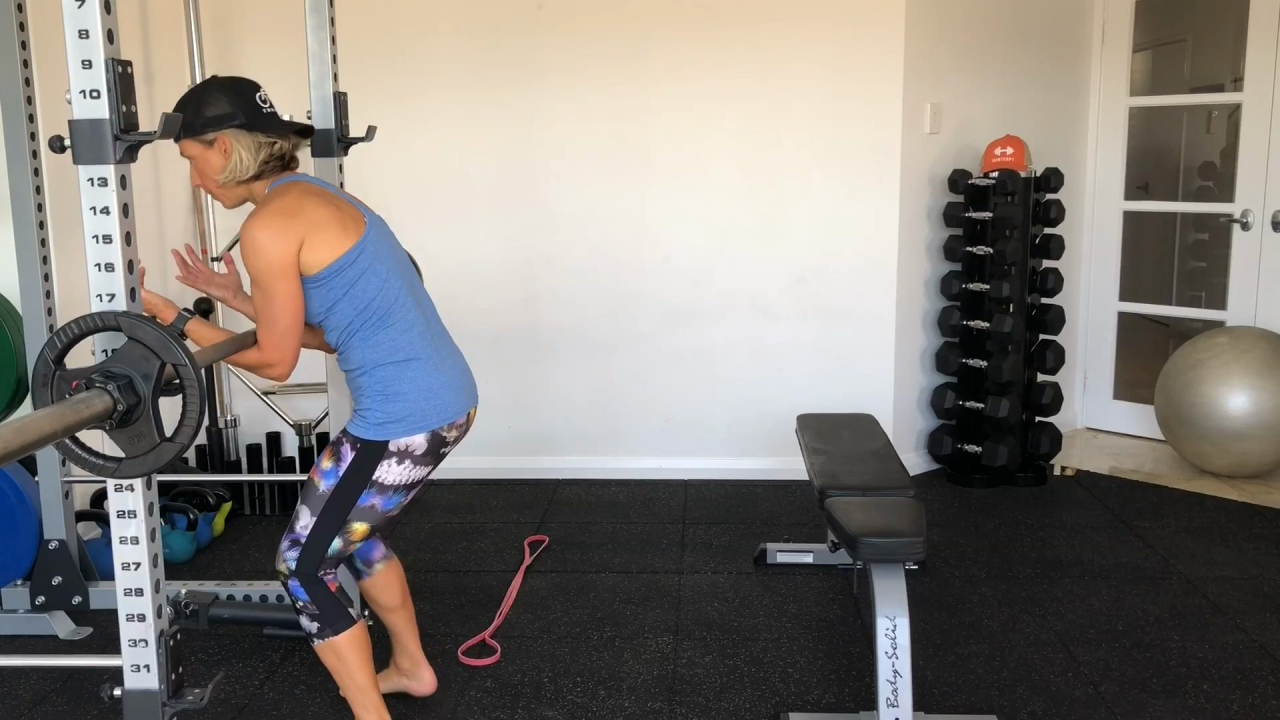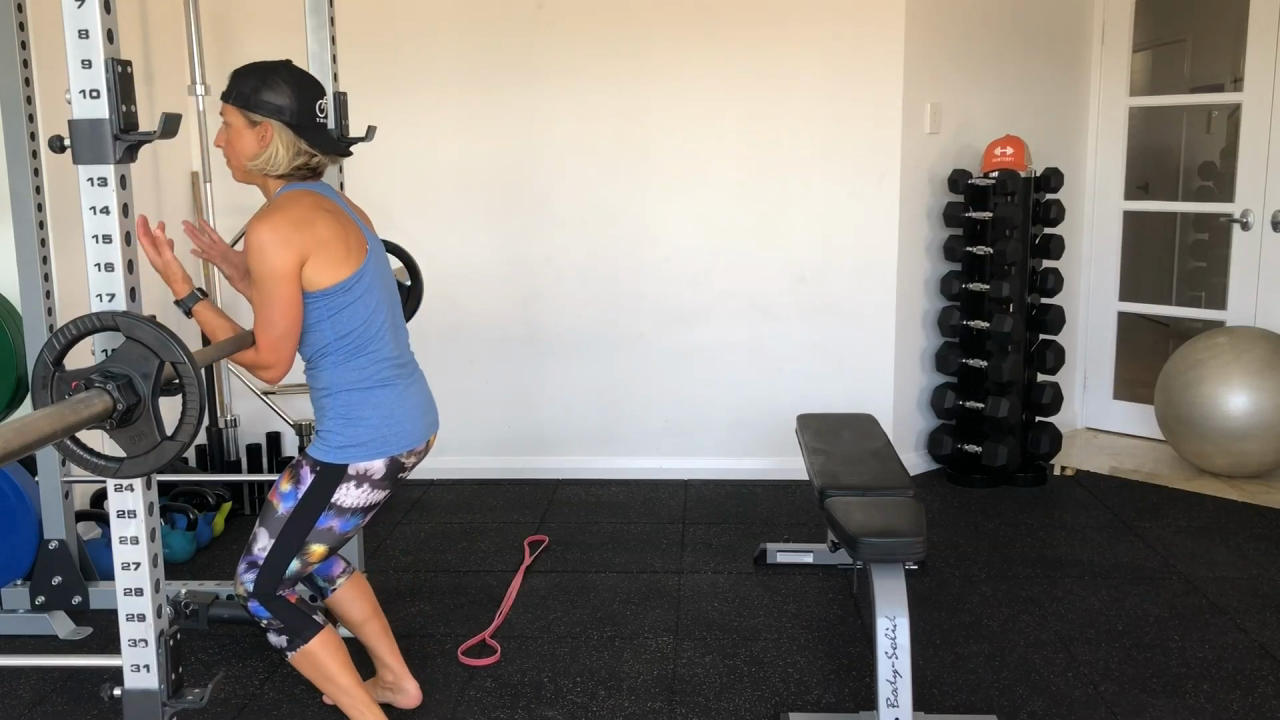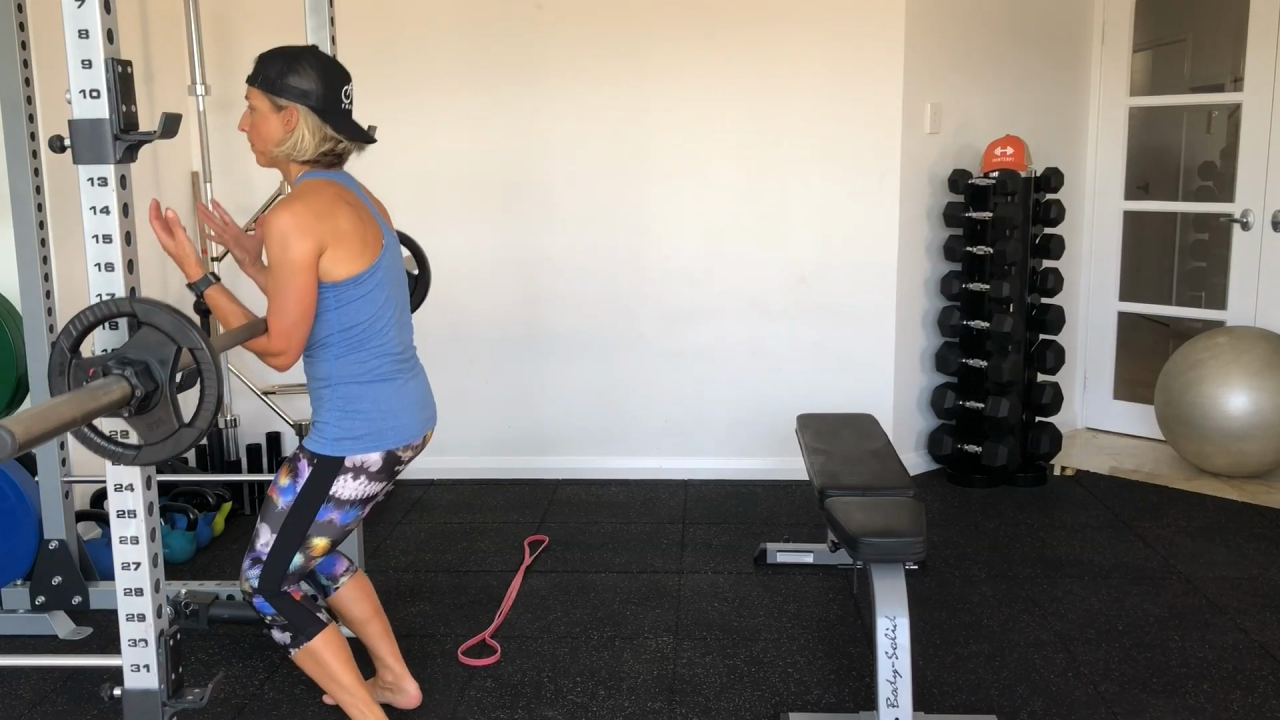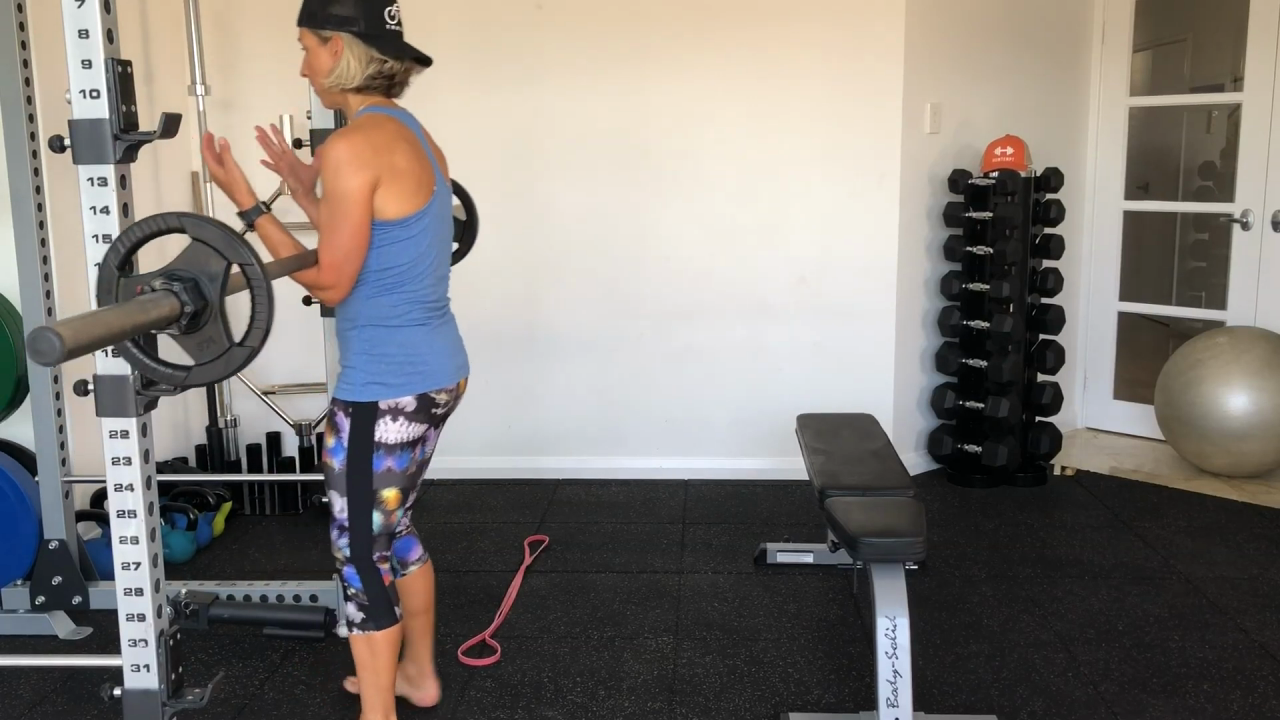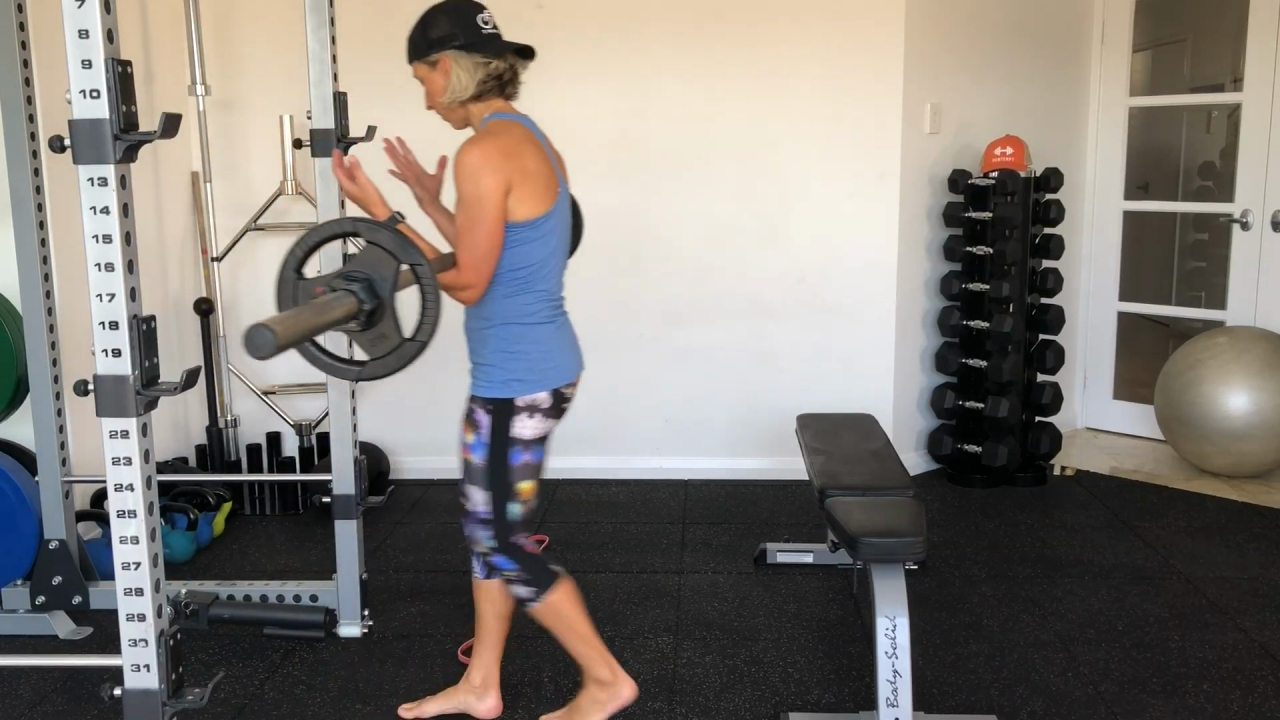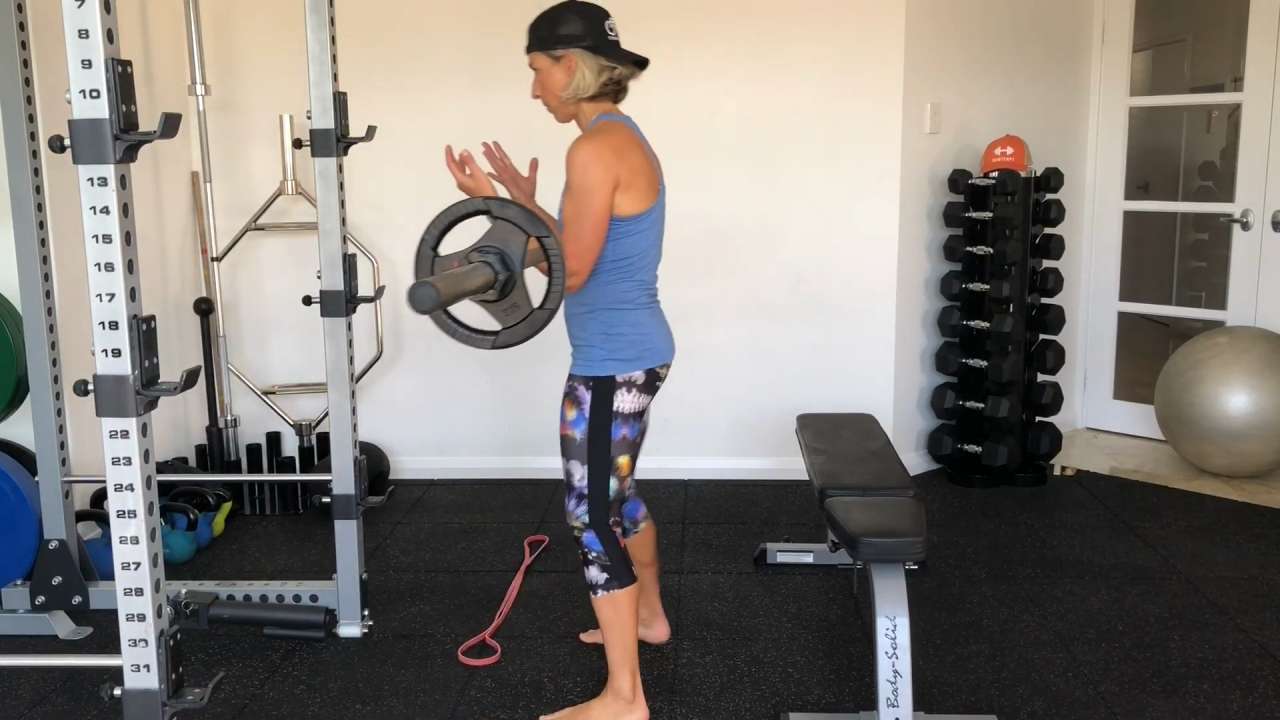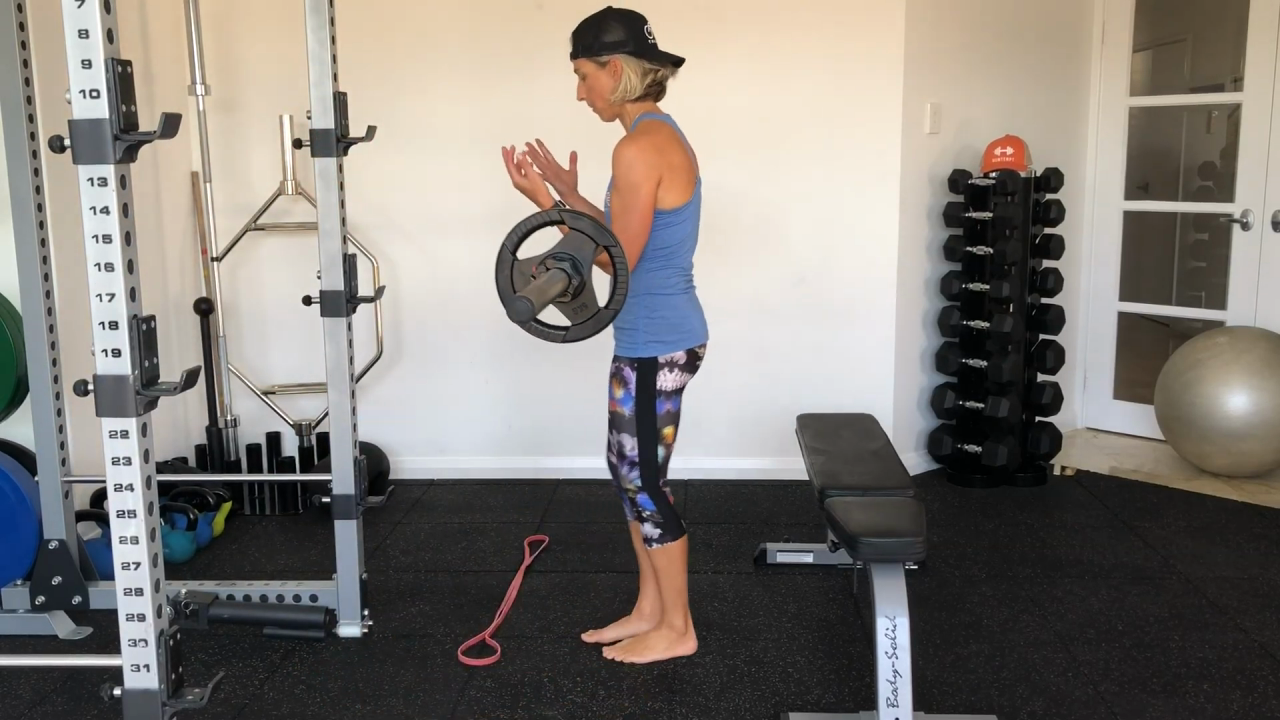
dt=0.7s
person 1, frame 1
left shoulder: (269, 224)
right shoulder: (318, 198)
left elbow: (276, 360)
left wrist: (169, 315)
right wrist: (239, 298)
left hip: (403, 418)
right hip: (445, 397)
left knee: (303, 567)
right knee: (347, 529)
right ankle: (411, 667)
person 1, frame 2
left shoulder: (275, 227)
right shoulder: (332, 207)
left elbow: (269, 362)
left wrist: (180, 286)
right wrist: (238, 274)
left hip: (363, 441)
right hip: (405, 420)
left knee: (262, 584)
right knee: (305, 549)
person 1, frame 3
left shoulder: (296, 214)
right shoulder: (351, 196)
left elbow: (281, 348)
left wrist: (196, 273)
right wrist: (252, 260)
left hip: (358, 433)
right hip: (402, 415)
left knee: (268, 580)
right knee: (307, 549)
person 1, frame 4
left shoulder: (353, 147)
right shoulder: (411, 136)
left elbow: (331, 281)
left wrist: (244, 201)
right wrist: (305, 192)
left hip: (384, 385)
right hip: (436, 369)
left knee: (361, 553)
right knee: (391, 529)
person 1, frame 5
left shoulder: (485, 152)
right shoulder: (527, 139)
left elbow: (468, 283)
left wrist: (380, 214)
right wrist: (429, 201)
left hip: (517, 379)
right hip: (532, 366)
left knee: (501, 540)
right knee: (492, 525)
person 1, frame 6
left shoulder: (595, 148)
right shoulder: (621, 138)
left elbow: (573, 271)
left wrist: (491, 205)
right wrist: (524, 202)
left hip: (613, 360)
right hip: (626, 350)
left knee: (592, 517)
right knee: (611, 493)
right ankle: (647, 616)
person 1, frame 7
left shoulder: (639, 147)
right shoulder: (660, 135)
left elbow: (620, 258)
left wrist: (543, 202)
right wrist: (569, 195)
left hip: (655, 342)
right hip: (658, 334)
left knee: (642, 482)
right knee: (631, 470)
left ankle: (676, 629)
right ankle: (652, 607)
